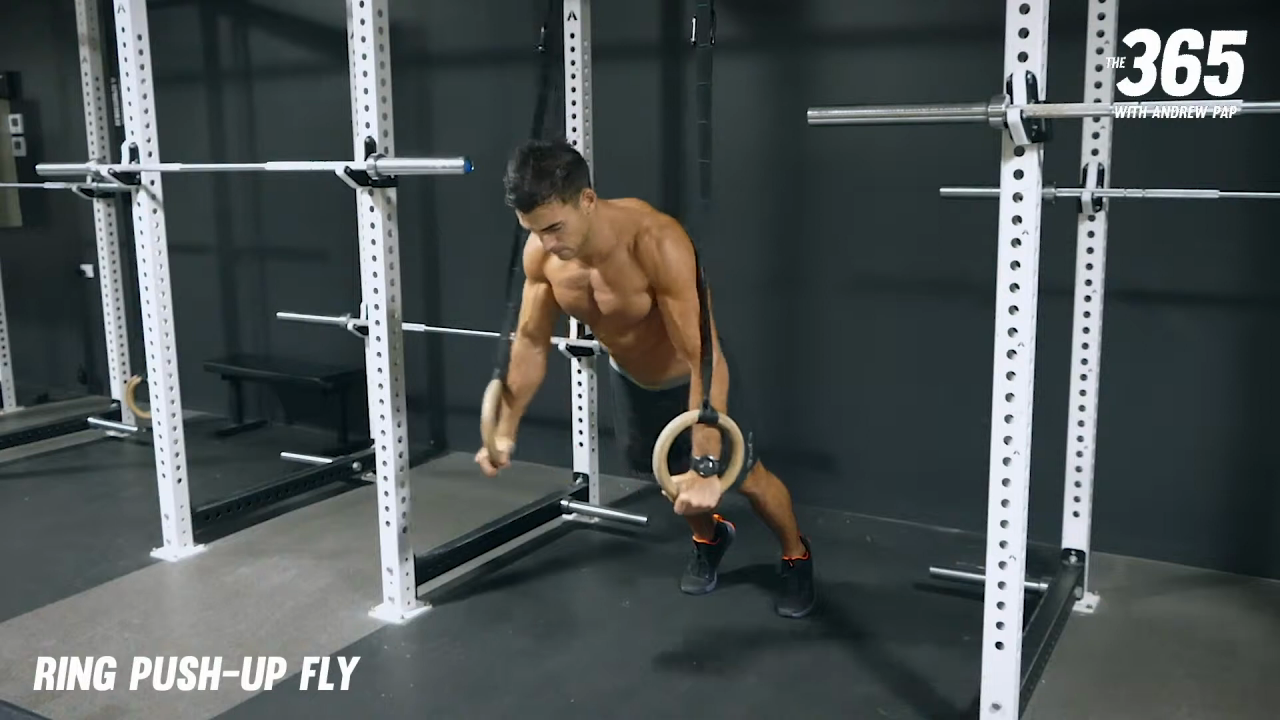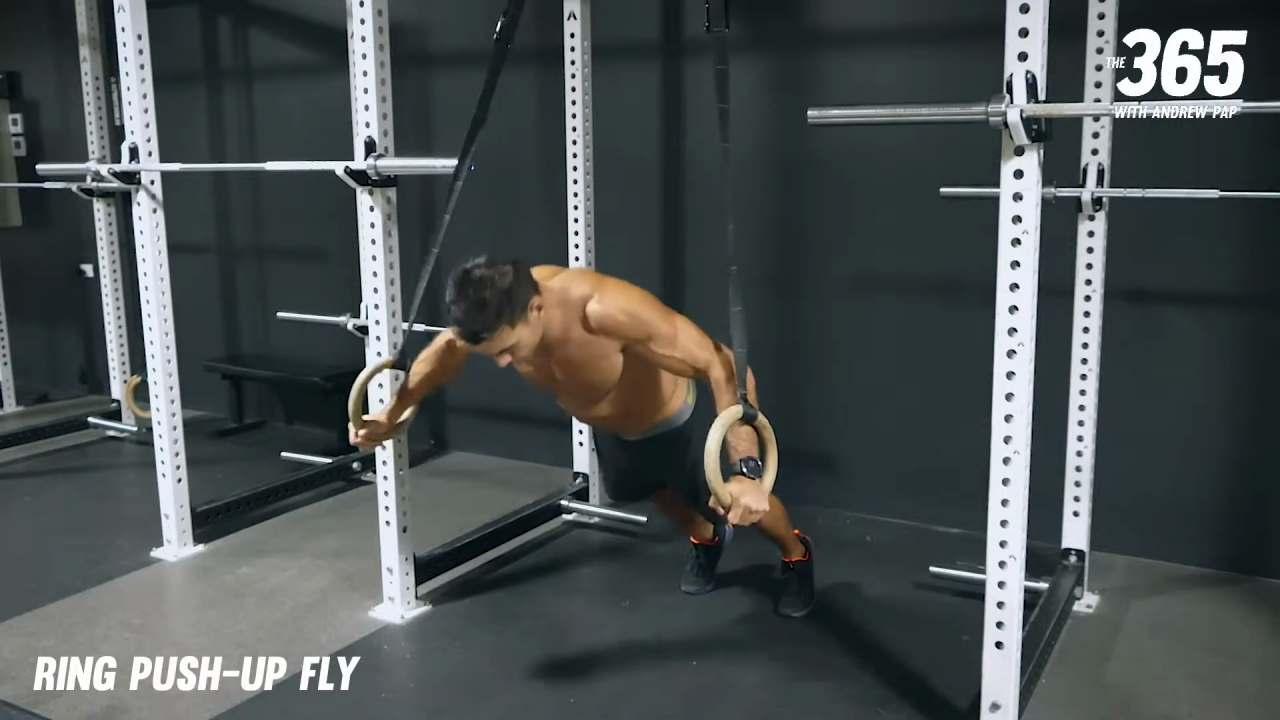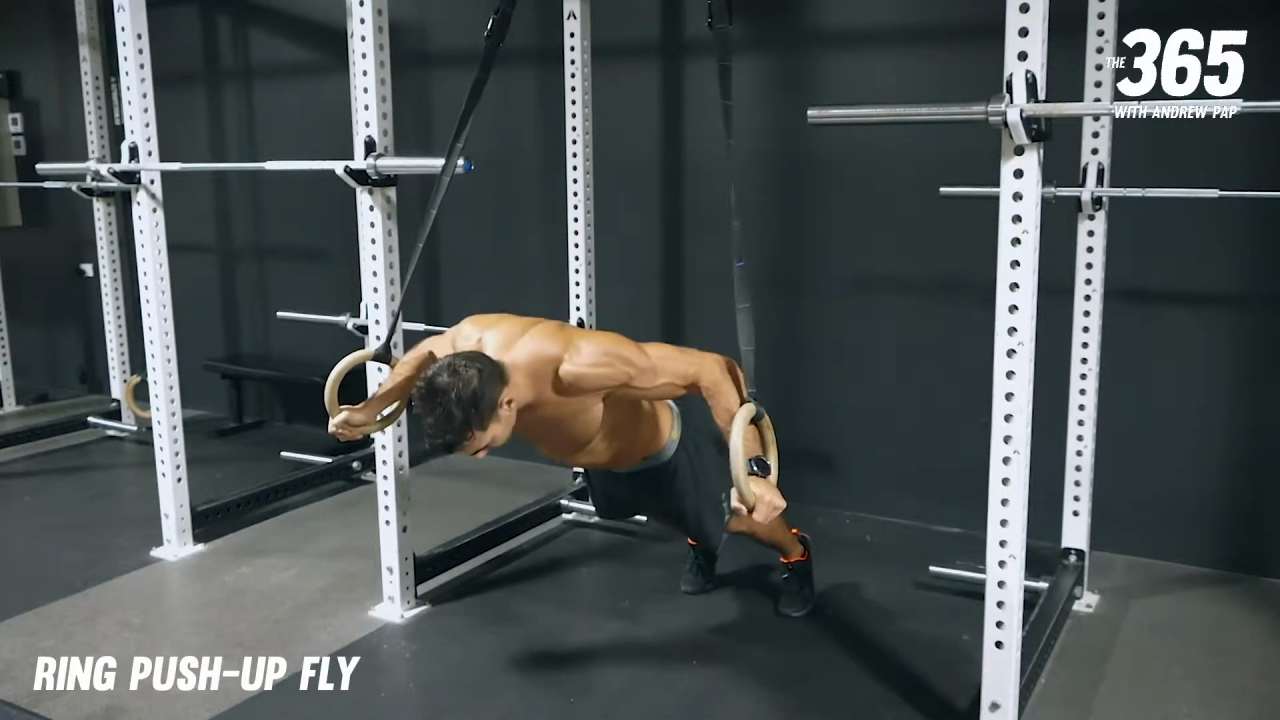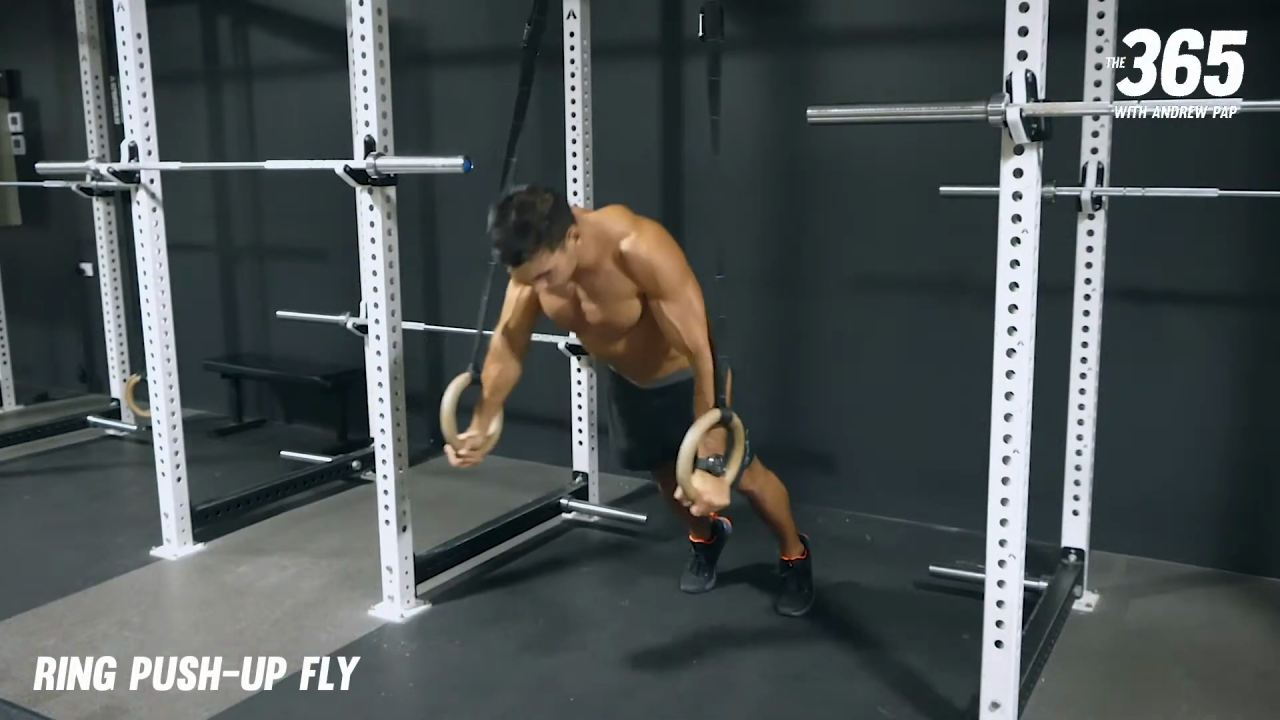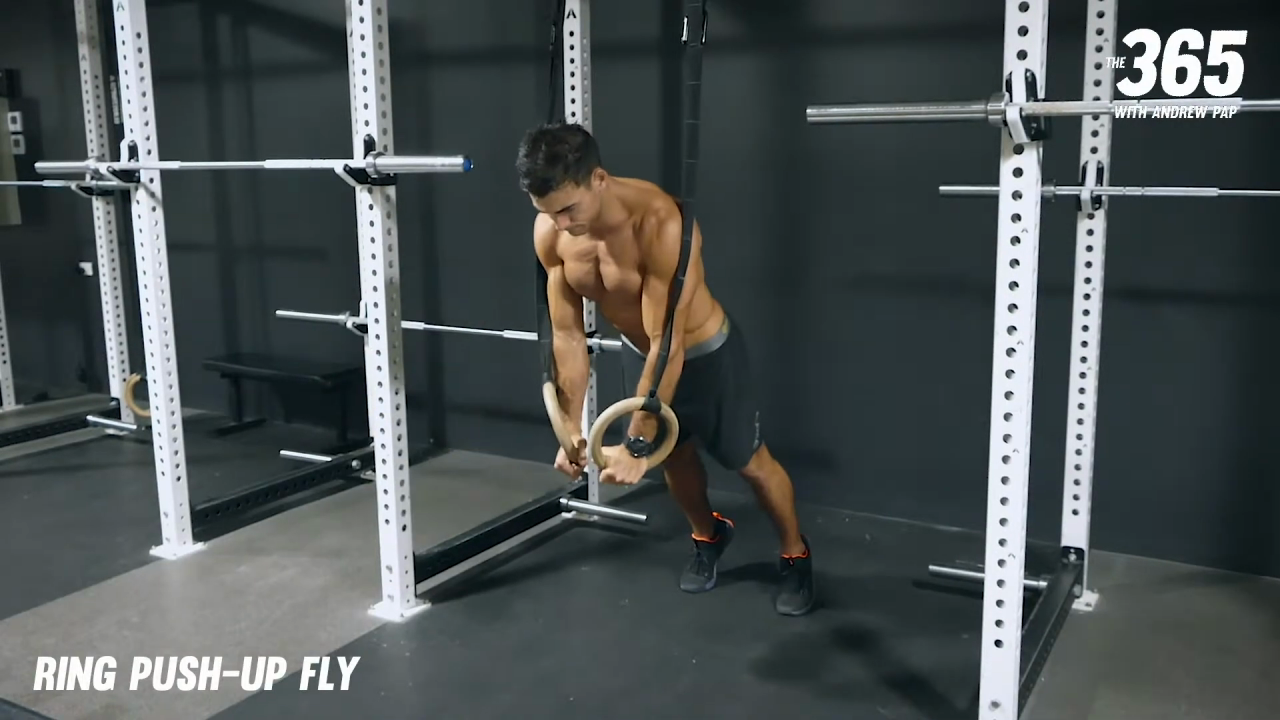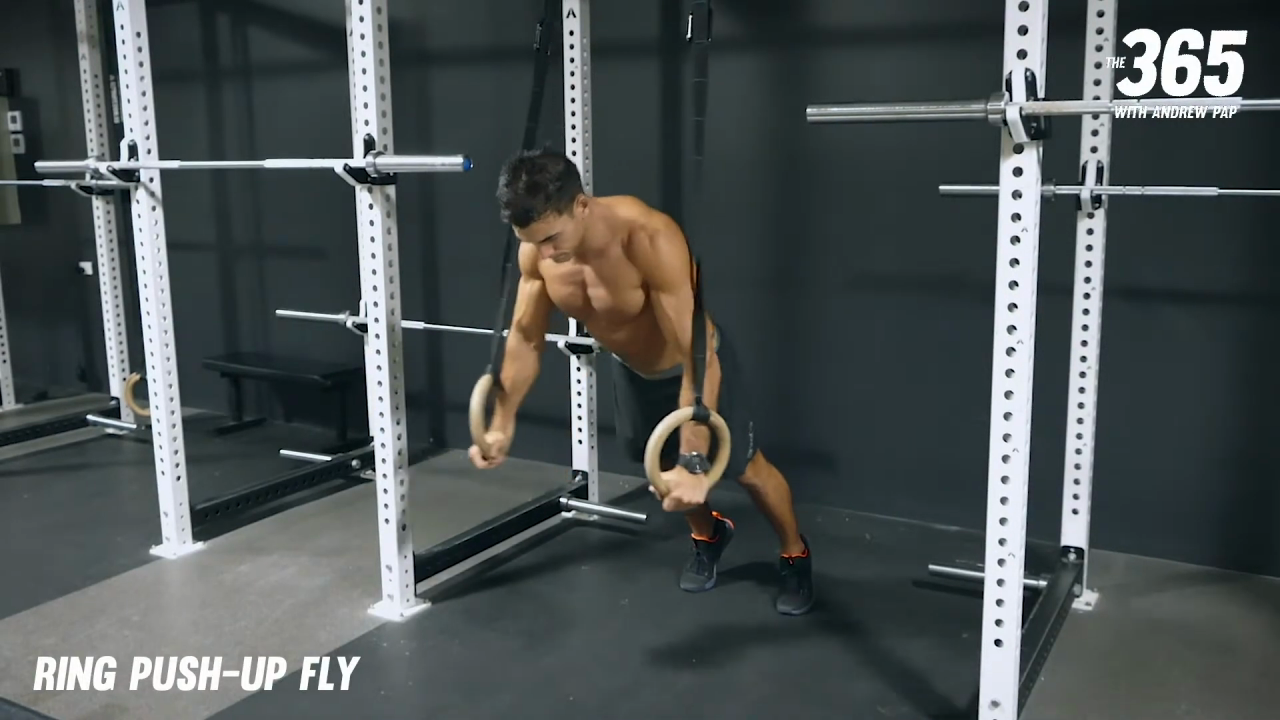
dt=0.7s
person 1, frame 1
left shoulder: (655, 241)
right shoulder: (540, 252)
left elbow: (702, 357)
right elbow: (531, 340)
right wrist: (506, 428)
left hip: (689, 377)
right hip: (630, 378)
left knee: (745, 476)
right knee: (661, 475)
left ankle: (796, 557)
right ankle: (709, 538)
person 1, frame 2
left shoulder: (604, 309)
right shoulder: (500, 313)
left elbow: (722, 365)
right elbow: (444, 350)
left wrist: (746, 470)
right wrist: (391, 414)
left hip: (676, 421)
right hip: (612, 430)
left knee: (740, 503)
right knee: (659, 497)
left ankle: (796, 555)
right ankle: (706, 539)
person 1, frame 3
left shoulder: (575, 366)
right shoulder: (468, 343)
left elbow: (715, 370)
right elbow: (425, 356)
left wrist: (754, 470)
right wrist: (369, 410)
left hip: (662, 449)
left knee: (731, 516)
right knee: (678, 517)
left ankle: (796, 554)
right ankle: (701, 542)
person 1, frame 4
left shoulder: (643, 251)
right shoulder: (532, 257)
left elbow: (698, 359)
right elbow: (508, 341)
left wrist: (707, 464)
right wrist: (482, 425)
left hip: (687, 377)
right hip: (625, 379)
left knee: (741, 475)
right knee: (659, 472)
left ankle: (795, 554)
right ankle: (708, 535)
person 1, frame 5
left shoulder: (661, 224)
right shoulder: (550, 232)
left elbow: (668, 346)
right elbow: (567, 334)
left wrist: (635, 445)
right wrist: (573, 428)
left hip: (705, 353)
right hip: (639, 352)
left knee: (749, 462)
right knee: (673, 454)
left ankle: (795, 555)
right ankle: (708, 535)
person 1, frame 6
left shoulder: (647, 239)
right shoulder: (539, 248)
left elbow: (702, 357)
right elbow: (524, 337)
left wrist: (696, 463)
right wrist: (501, 424)
left hip: (690, 369)
right hip: (631, 371)
left knee: (749, 467)
right knee: (661, 462)
left ankle: (794, 556)
right ankle: (708, 536)
